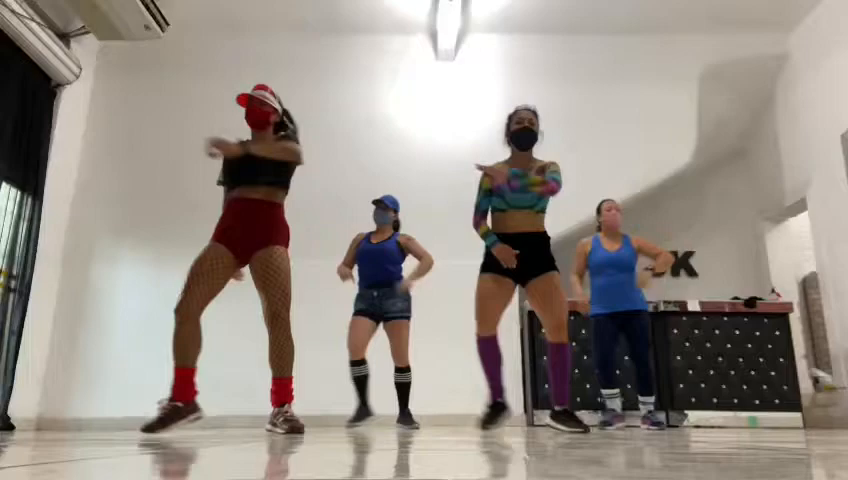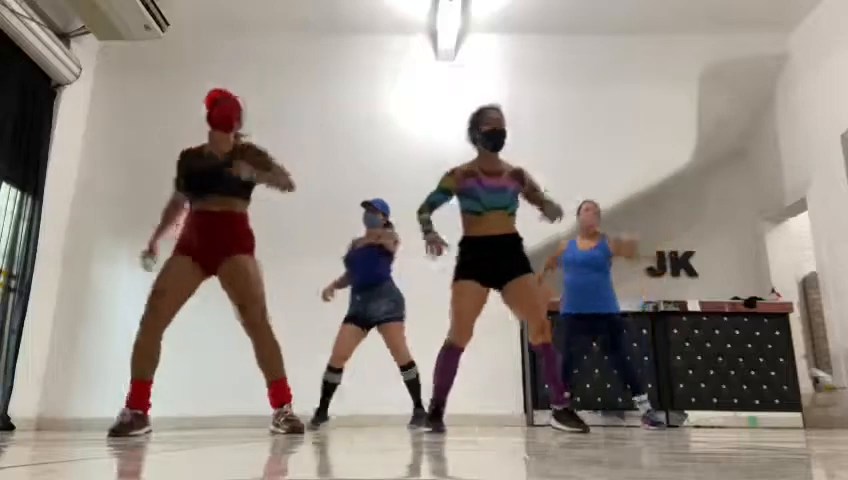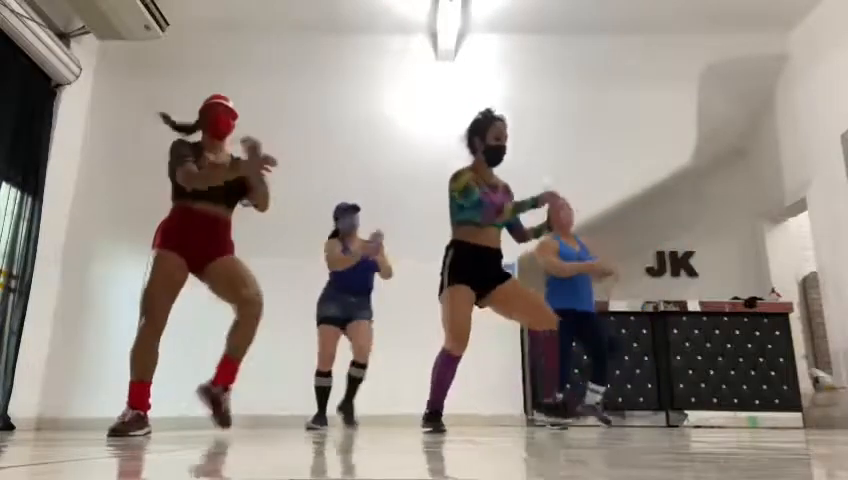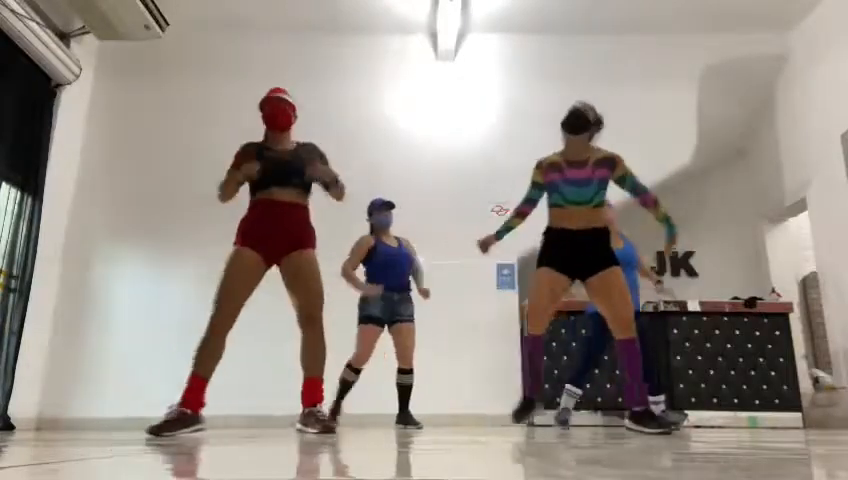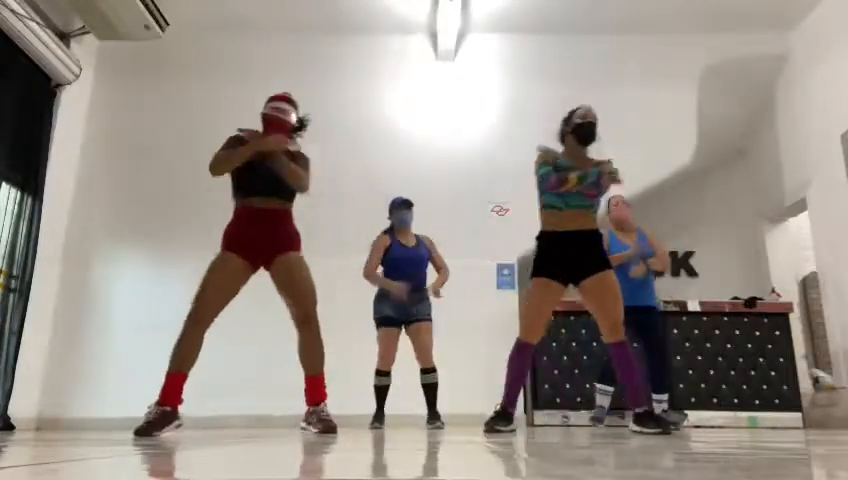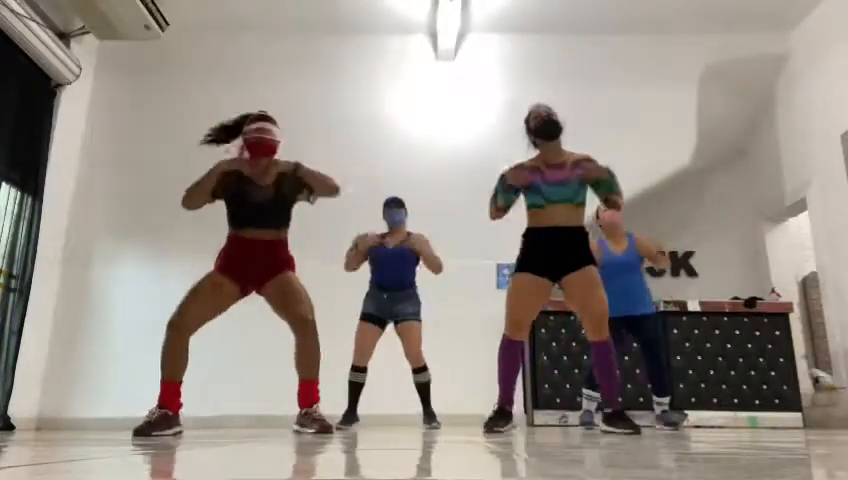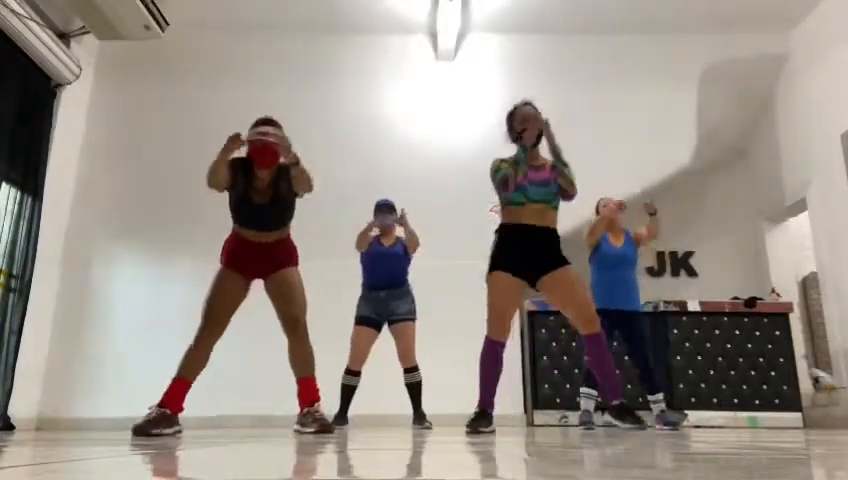
dt=0.5s
person 1, frame 1
left shoulder: (285, 143)
right shoulder: (233, 152)
left elbow: (295, 154)
left wrist: (238, 147)
left hip: (268, 231)
right hip: (228, 231)
left knee: (278, 318)
right knee: (186, 307)
left ankle: (282, 408)
right ankle: (183, 399)
person 1, frame 2
left shoulder: (249, 153)
right shoulder: (189, 157)
left elbow: (287, 184)
left wrist: (254, 173)
right wrist: (157, 236)
left hip: (234, 241)
right hip: (193, 242)
left knee: (257, 322)
right knee: (152, 319)
left ankle: (282, 408)
right ankle: (136, 412)
person 1, frame 3
left shoulder: (241, 165)
right shoulder: (184, 150)
left elbow: (263, 204)
right elbow: (191, 182)
left wrist: (253, 168)
right wrist: (243, 168)
left hip: (218, 246)
right hip: (177, 237)
left knee: (252, 302)
right knee: (152, 319)
left ankle: (219, 387)
right ankle: (136, 411)
person 1, frame 4
left shoulder: (310, 151)
right shoulder: (251, 151)
left elbow: (340, 193)
right elbow: (224, 195)
left wrist: (329, 175)
right wrist: (238, 173)
left hip: (298, 234)
right hip: (256, 232)
left knee: (311, 318)
right knee: (221, 316)
left ankle: (312, 408)
right ankle: (189, 408)
person 1, frame 5
left shoulder: (296, 157)
right shoulder: (240, 143)
left elbow: (302, 184)
right elbow: (216, 167)
left wrist: (282, 147)
right wrist: (259, 145)
left hip: (282, 239)
right hip: (240, 237)
left knee: (307, 317)
right knee: (198, 316)
left ankle: (316, 407)
right ankle: (166, 406)
person 1, frame 6
left shoulder: (289, 179)
right shoulder: (231, 177)
left elbow: (332, 189)
right elbow: (189, 202)
left wrist: (293, 167)
right wrist: (220, 167)
left hip: (276, 264)
right hip: (234, 262)
left knee: (306, 322)
right knee: (178, 325)
left ankle: (309, 409)
right ankle: (167, 411)
person 1, frame 7
left shoulder: (288, 174)
right shoulder: (236, 169)
left elbow: (306, 187)
right elbow: (214, 183)
left wrist: (291, 158)
right wrist: (225, 153)
left hip: (280, 257)
right hip: (239, 255)
left knee: (295, 323)
right knee: (210, 330)
left ankle: (310, 409)
right ankle: (168, 410)
person 2, frame 1
left shoulder: (548, 168)
right shoulder: (492, 173)
left elbow: (551, 188)
right elbow: (478, 217)
left wrist: (512, 172)
right wrist: (493, 244)
left hip: (537, 250)
right hip: (501, 252)
left knee: (558, 326)
right knee: (485, 328)
left ankle: (560, 409)
right ankle: (497, 401)
person 2, frame 2
left shoulder: (516, 174)
right shoulder: (460, 175)
left elbow: (544, 203)
right elbow: (425, 209)
left wrist: (549, 207)
right wrist: (430, 233)
left hip: (511, 253)
right hip: (474, 255)
left knee: (541, 327)
right knee: (459, 334)
left ankle: (561, 407)
right ankle: (435, 410)
person 2, frame 3
left shoulder: (503, 187)
right shoulder: (462, 178)
left elbow: (519, 234)
right elbow: (495, 214)
left wrist: (549, 226)
right wrist: (539, 199)
left hip: (491, 268)
right hip: (462, 263)
left knee: (547, 320)
right knee: (457, 343)
right ankle: (433, 412)
person 2, frame 4
left shoulder: (608, 161)
right shoulder: (546, 166)
left elbow: (642, 194)
right elbow: (527, 205)
left wrist: (669, 226)
right wrist: (495, 236)
left hip: (597, 247)
right hip: (558, 247)
left knee: (625, 322)
right knee: (535, 320)
left ankle: (638, 409)
right ankle: (531, 396)
person 2, frame 5
left shoulder: (602, 166)
right shoulder: (547, 159)
left elbow: (595, 192)
right elbow: (548, 182)
left wrist: (563, 160)
right wrist: (592, 174)
left hip: (590, 250)
right hip: (552, 250)
left knee: (615, 327)
right knee: (530, 333)
left ankle: (641, 410)
right ankle: (506, 410)
person 2, frame 6
left shoulder: (583, 163)
right shoulder: (524, 170)
left elbow: (615, 203)
right elbow: (495, 212)
left wrist: (605, 176)
right wrist: (506, 181)
left hip: (575, 247)
right hip: (536, 248)
left knee: (599, 324)
right knee: (515, 327)
left ankle: (612, 410)
right ankle: (504, 408)
person 2, frame 7
left shoulder: (556, 167)
right shoulder: (501, 165)
left elbow: (570, 192)
right elbow: (505, 188)
left wrist: (554, 147)
right wrist: (525, 146)
left hip: (548, 249)
right hip: (510, 247)
left knee: (588, 319)
right knee: (497, 330)
left ankle: (617, 402)
right ankle: (483, 412)
person 3, frame 1
left shoulder: (402, 239)
right shoulder: (361, 239)
left elbow: (428, 260)
right elbow: (344, 264)
left wrist: (410, 279)
right wrist: (344, 271)
left hip: (395, 298)
right hip: (366, 299)
left knee: (400, 356)
right knee: (355, 348)
left ankle: (404, 412)
right ankle: (363, 405)
person 3, frame 2
left shoulder: (386, 239)
right shoulder: (357, 247)
left elbow: (388, 235)
right elbow: (350, 275)
left wrist: (362, 241)
right wrist: (332, 286)
left hip: (384, 299)
right hip: (358, 304)
left knee: (400, 354)
right knee: (337, 356)
left ankle: (419, 409)
right ankle: (322, 409)
person 3, frame 3
left shoulder: (372, 244)
right shoulder: (334, 244)
left elbow: (386, 273)
right elbow: (337, 264)
left wrist: (378, 253)
right wrist: (365, 251)
left hip: (361, 306)
right hip: (333, 303)
left knee: (363, 350)
right knee: (326, 357)
left ankle: (347, 403)
right ankle: (320, 414)
person 3, frame 4
left shoulder: (405, 244)
right shoulder: (367, 241)
left elbow: (416, 269)
right elbow: (346, 270)
left wrist: (420, 286)
right wrist: (363, 288)
left hip: (402, 302)
right hip: (374, 302)
left knee: (406, 357)
right knee: (362, 355)
left ankle: (404, 412)
right ankle: (336, 404)
person 3, frame 5
left shoulder: (425, 242)
right shoulder: (383, 240)
left elbow: (444, 270)
right elbow: (368, 271)
left wrist: (437, 285)
right wrist: (390, 285)
left hip: (418, 302)
right hip: (388, 303)
left knee: (425, 357)
right knee: (385, 359)
left ankle: (433, 412)
right ankle: (379, 412)
person 3, frame 6
left shoulder: (417, 239)
right shoulder: (373, 242)
left elbow: (437, 268)
right elbow: (349, 267)
left wrist: (422, 249)
right wrist: (356, 246)
left hip: (406, 300)
right hip: (376, 300)
left knee: (415, 355)
right knee: (359, 355)
left ankle: (428, 411)
right ankle: (351, 411)
person 3, frame 7
left shoulder: (404, 241)
right shoulder: (368, 240)
left elbow: (415, 245)
right elbow: (359, 245)
left wrist: (406, 225)
right wrist: (370, 227)
left hip: (400, 299)
right hip: (370, 300)
left knee: (408, 357)
right knee: (355, 359)
left ankle: (418, 413)
right ankle: (342, 413)
person 4, frame 1
left shoulder: (634, 242)
right shoulder: (587, 245)
left elbow: (667, 258)
right elbow: (576, 275)
left wrist: (651, 271)
right wrist: (579, 293)
left hip: (634, 310)
right hip: (603, 313)
left knee: (642, 359)
right knee: (603, 359)
left ankle: (648, 411)
right ankle: (614, 410)
person 4, frame 2
left shoulder: (610, 242)
right shoulder: (565, 246)
left elbow: (634, 254)
right elbow: (548, 267)
left wrist: (628, 246)
left hip: (606, 312)
right hip: (572, 313)
left knee: (621, 362)
right knee: (566, 360)
left ankle: (646, 410)
person 4, frame 3
left shoulder: (582, 243)
right shoulder: (548, 243)
left elbow: (593, 272)
right elbow: (553, 268)
left wrist: (603, 271)
right wrist: (587, 267)
left hip: (586, 311)
right hip: (559, 311)
left knee: (604, 351)
right knee: (562, 361)
left ankle: (592, 403)
right ankle: (552, 410)
person 4, frame 4
left shoulder: (627, 240)
left elbow: (639, 265)
left wrist: (656, 280)
left hip: (631, 311)
right hip: (601, 311)
left knee: (648, 358)
right knee: (590, 358)
left ankle: (659, 409)
right ankle: (566, 406)
person 4, frame 5
left shoulder: (646, 236)
right shoulder: (605, 237)
left elbow: (664, 263)
left wrist: (645, 264)
right wrist: (622, 258)
left hip: (646, 306)
left knee: (659, 356)
left ankle: (662, 409)
right ankle: (601, 406)
person 4, frame 6
left shoulder: (637, 241)
right shoulder: (596, 247)
left elbow: (662, 265)
left wrist: (659, 254)
left hip: (642, 312)
right hip: (610, 315)
left knee: (657, 359)
left ankle: (662, 411)
right ankle: (587, 410)
person 4, frame 7
left shoulder: (633, 237)
right shoulder: (596, 238)
left elbow: (652, 235)
right elbow: (594, 230)
left wrist: (652, 213)
right wrist: (612, 209)
left hip: (630, 309)
right hip: (601, 309)
left knee: (643, 360)
left ankle: (660, 411)
right ankle: (586, 411)
